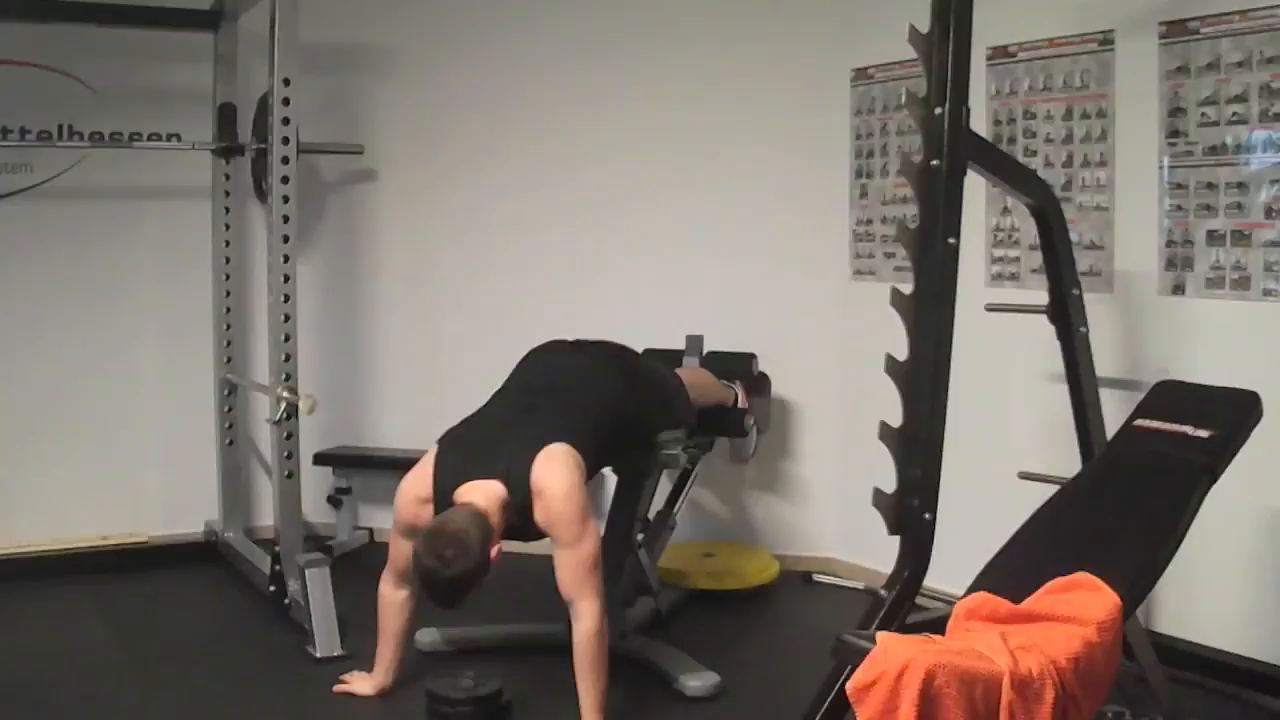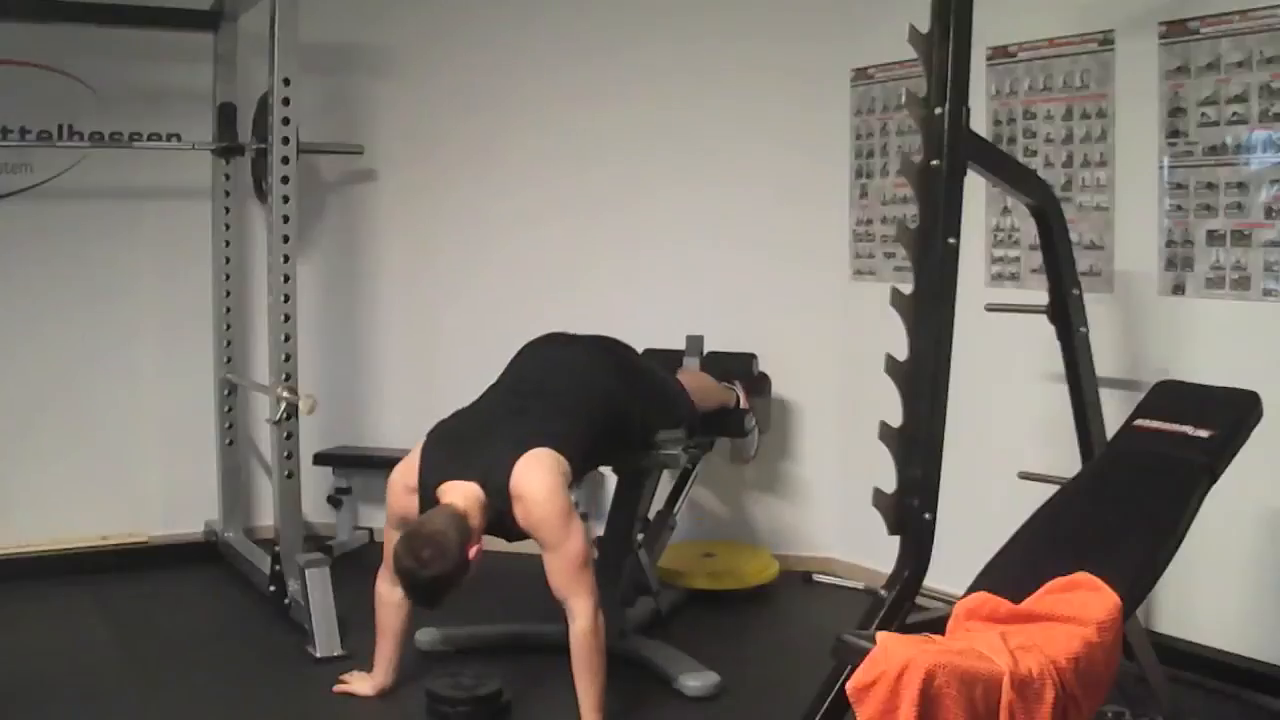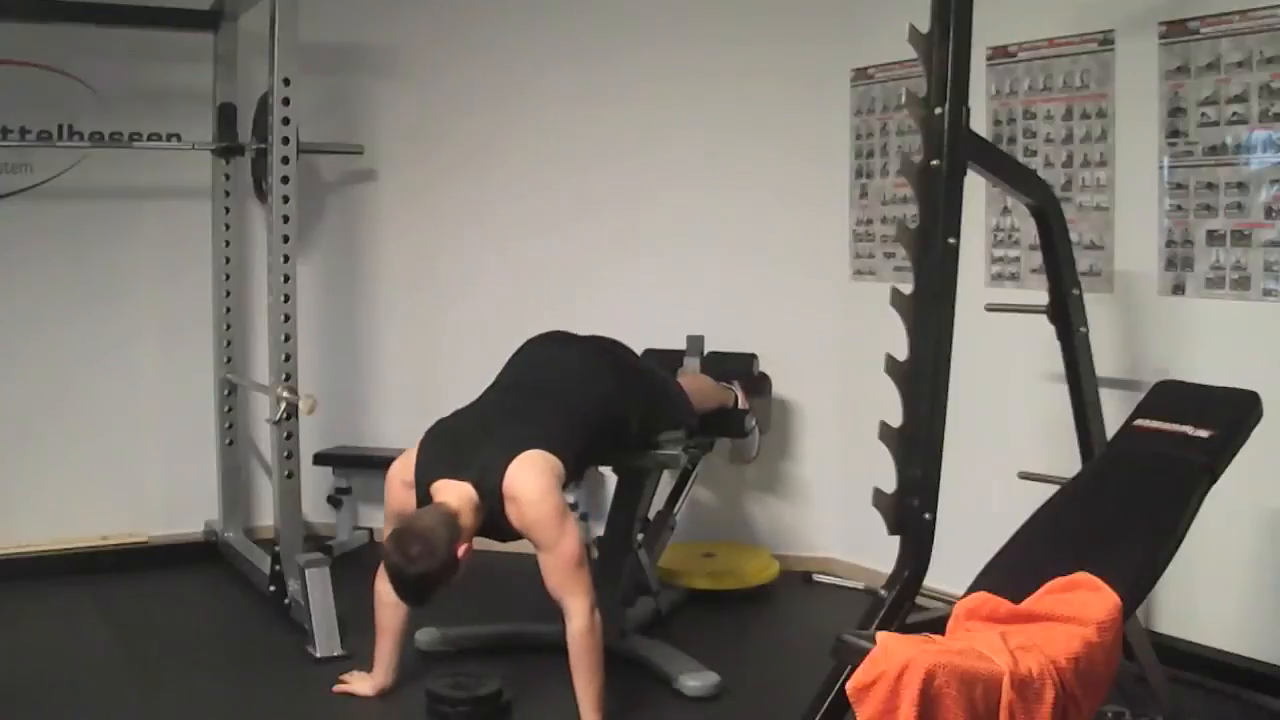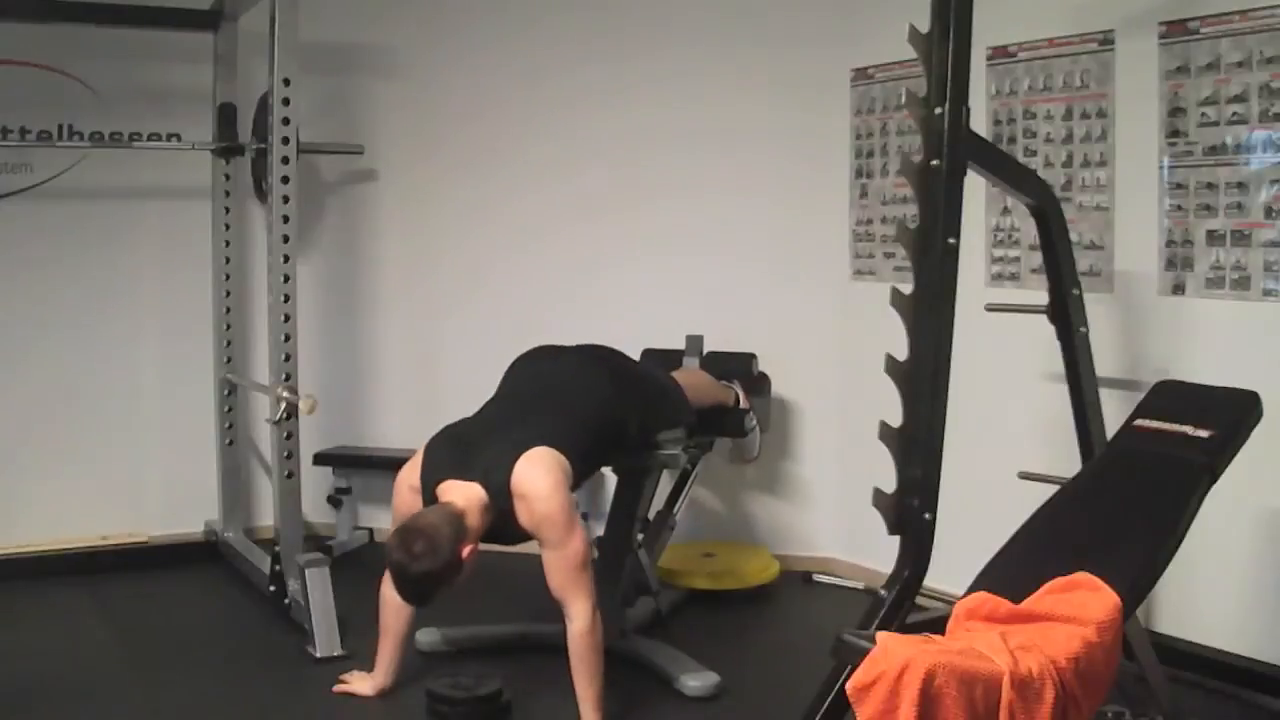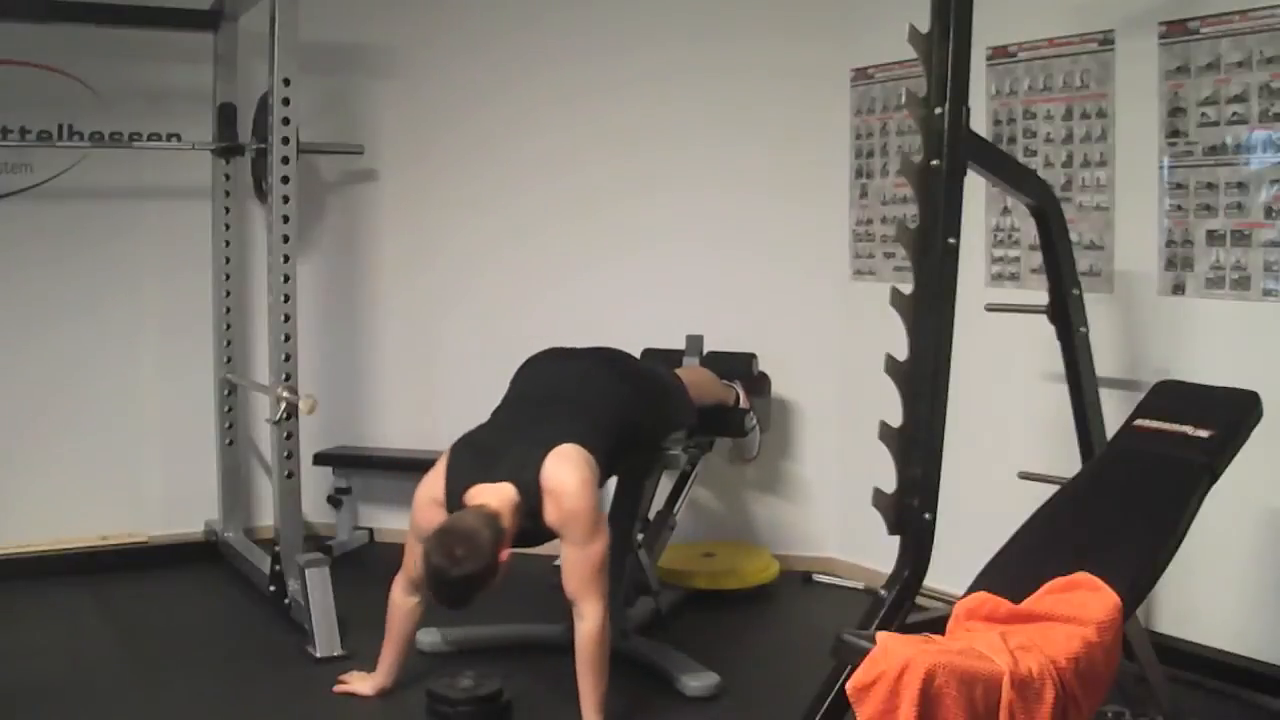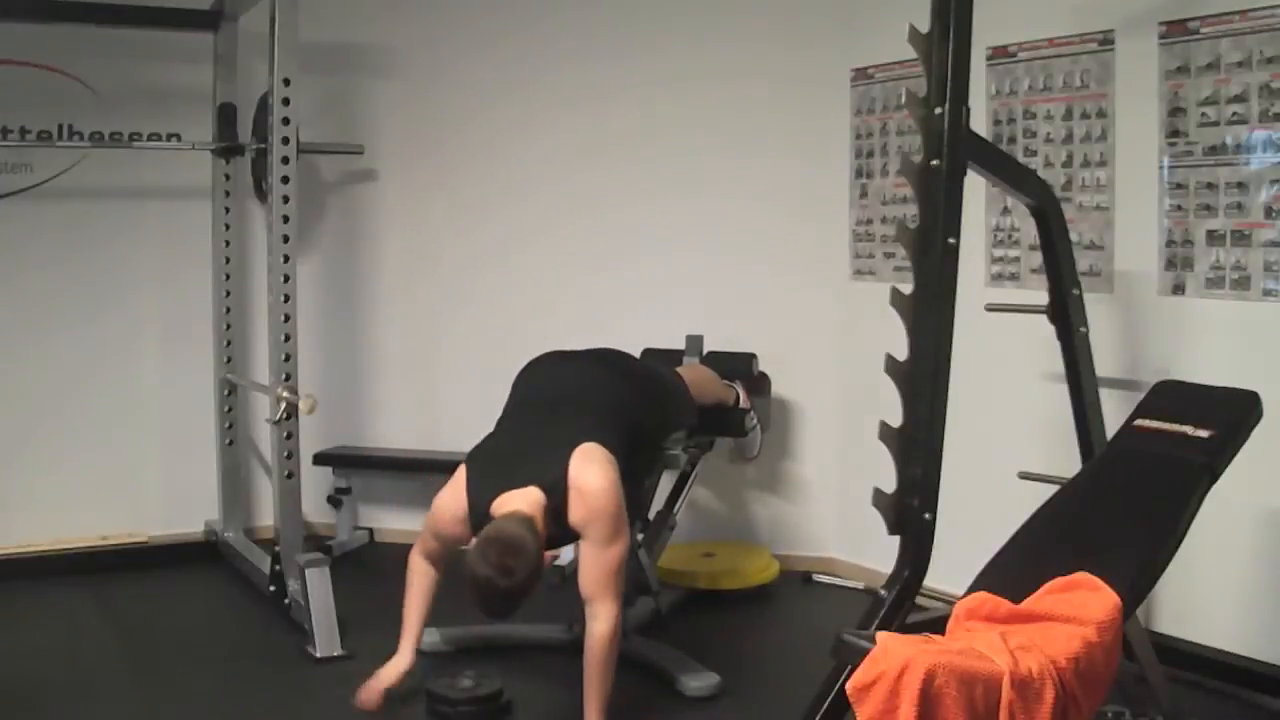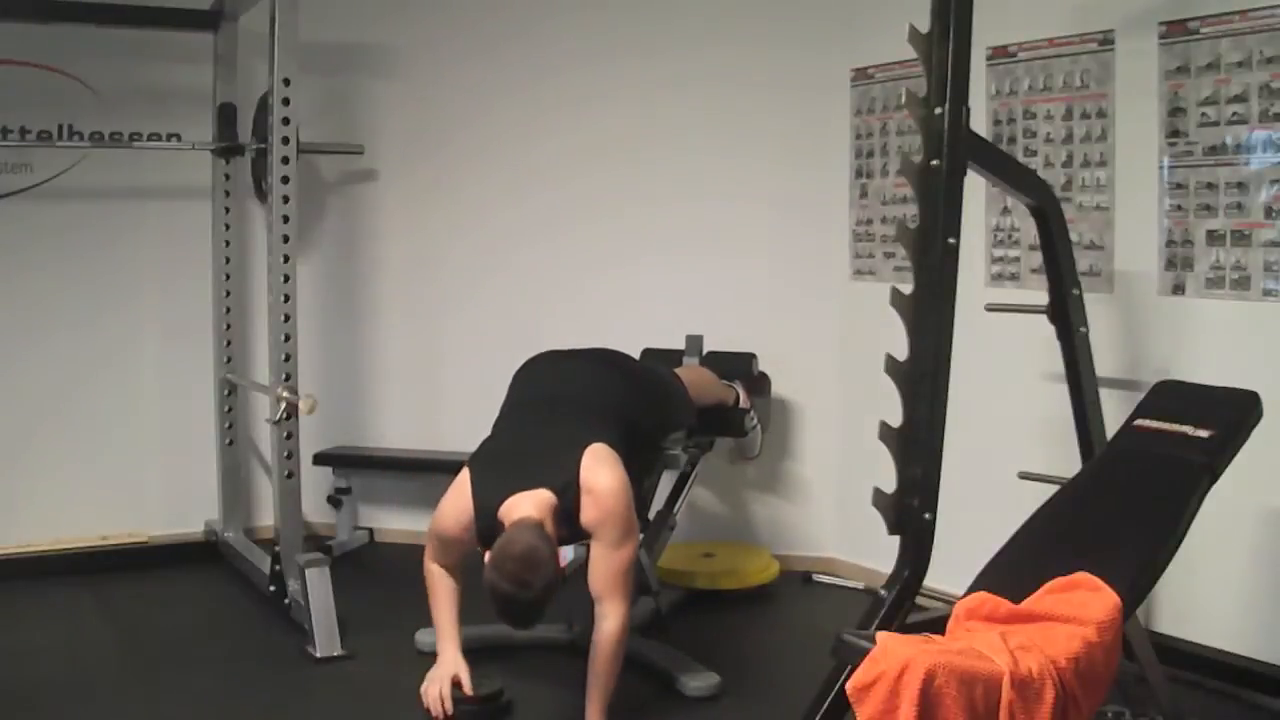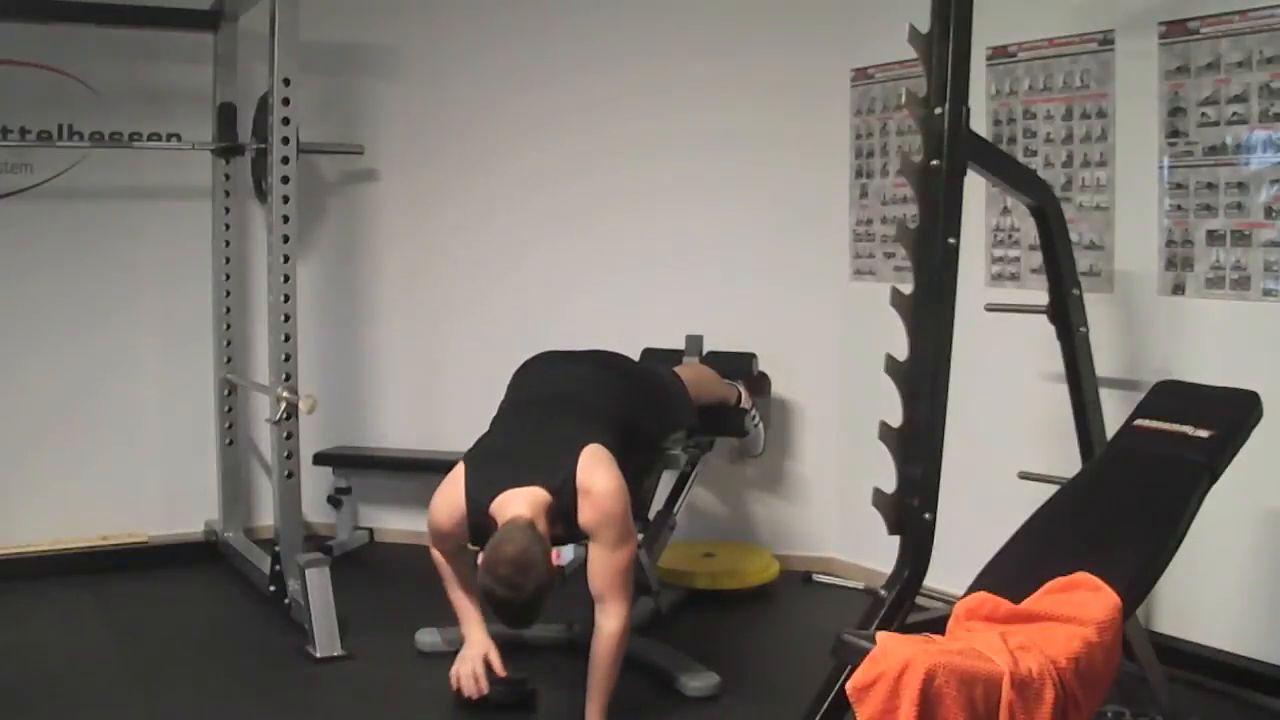
dt=0.2s
person 1, frame 1
left shoulder: (552, 488)
right shoulder: (418, 492)
left elbow: (587, 611)
right elbow: (396, 582)
right wrist: (380, 677)
left hip: (613, 378)
right hip: (543, 367)
left knee: (679, 393)
left ankle: (732, 396)
person 1, frame 2
left shoulder: (533, 493)
right shoulder: (408, 483)
left elbow: (583, 610)
right elbow: (391, 580)
right wrist: (381, 677)
left hip: (607, 377)
right hip: (540, 360)
left knee: (680, 402)
left ankle: (733, 398)
person 1, frame 3
left shoulder: (527, 494)
right shoulder: (405, 479)
left elbow: (580, 609)
right elbow: (389, 577)
right wrist: (380, 676)
left hip: (606, 378)
right hip: (537, 359)
left knee: (679, 401)
left ankle: (733, 400)
person 1, frame 4
left shoulder: (536, 491)
right shoulder: (413, 485)
left elbow: (579, 611)
right elbow: (397, 582)
right wrist: (381, 676)
left hip: (608, 384)
right hip: (535, 370)
left knee: (675, 393)
left ankle: (733, 398)
person 1, frame 5
left shoulder: (566, 490)
right shoulder: (435, 498)
left elbow: (590, 613)
right elbow: (409, 586)
right wrist: (382, 676)
left hip: (619, 383)
right hip: (543, 373)
left knee: (679, 389)
left ankle: (735, 398)
person 1, frame 6
left shoulder: (591, 489)
right shoulder: (456, 505)
left elbow: (604, 612)
right elbow: (425, 555)
right wrist: (404, 652)
left hip: (622, 386)
right hip: (546, 376)
left knee: (674, 389)
left ankle: (735, 399)
person 1, frame 7
left shoulder: (601, 490)
right shoulder: (457, 512)
left elbow: (612, 612)
right elbow: (439, 564)
right wrist: (448, 652)
left hip: (620, 385)
right hip: (540, 376)
left knee: (678, 385)
left ankle: (736, 398)
person 1, frame 8
left shoulder: (598, 492)
right shoulder: (450, 506)
left elbow: (612, 613)
right elbow: (445, 550)
right wrist: (473, 633)
left hip: (618, 386)
right hip: (538, 376)
left knee: (679, 386)
left ankle: (737, 398)
